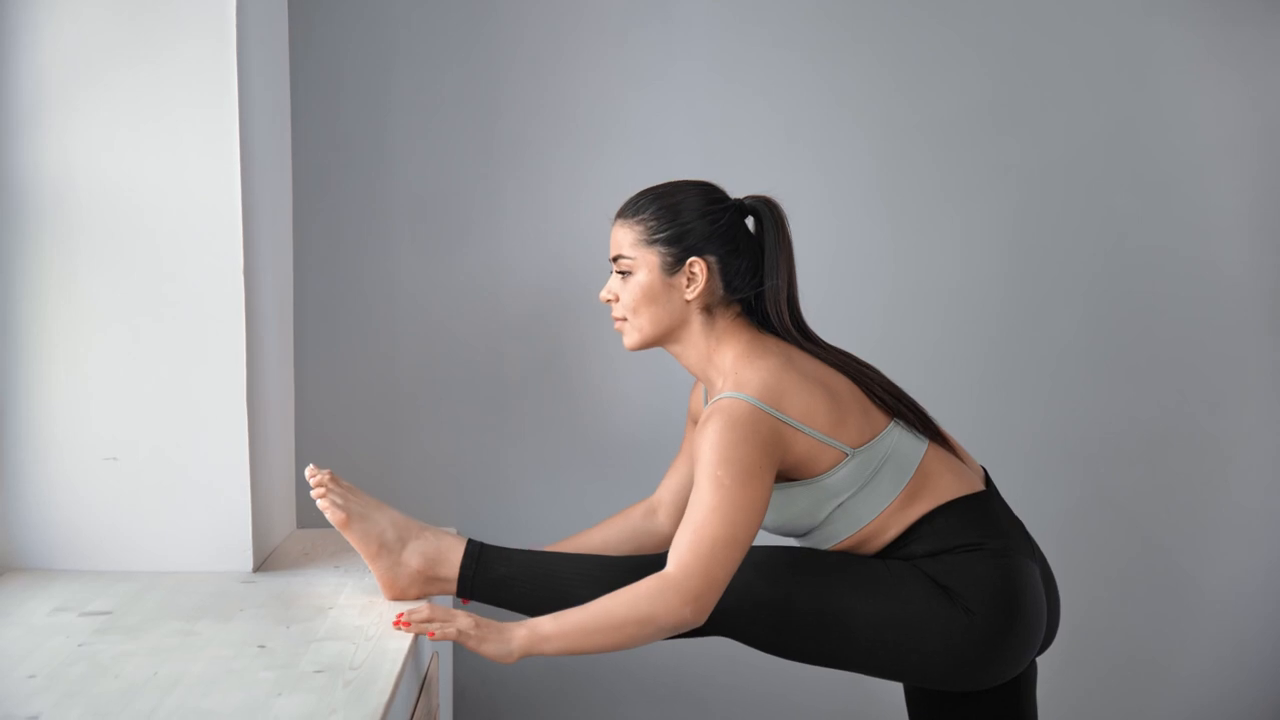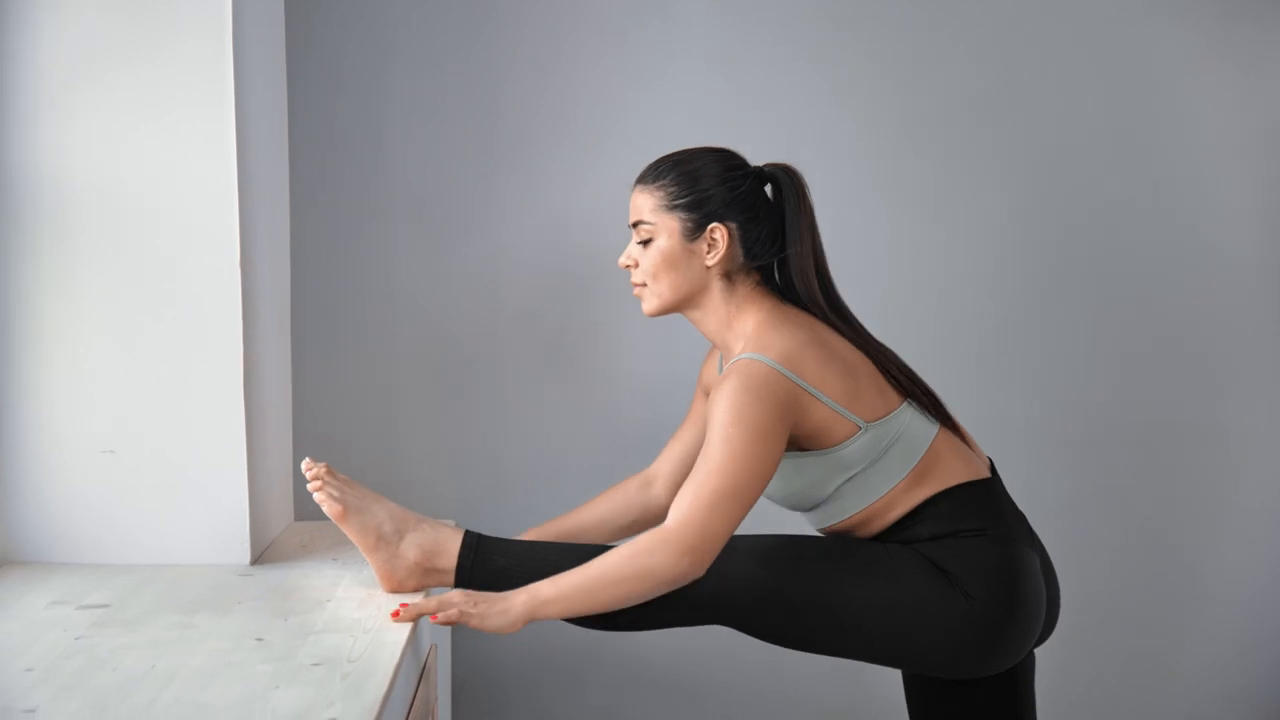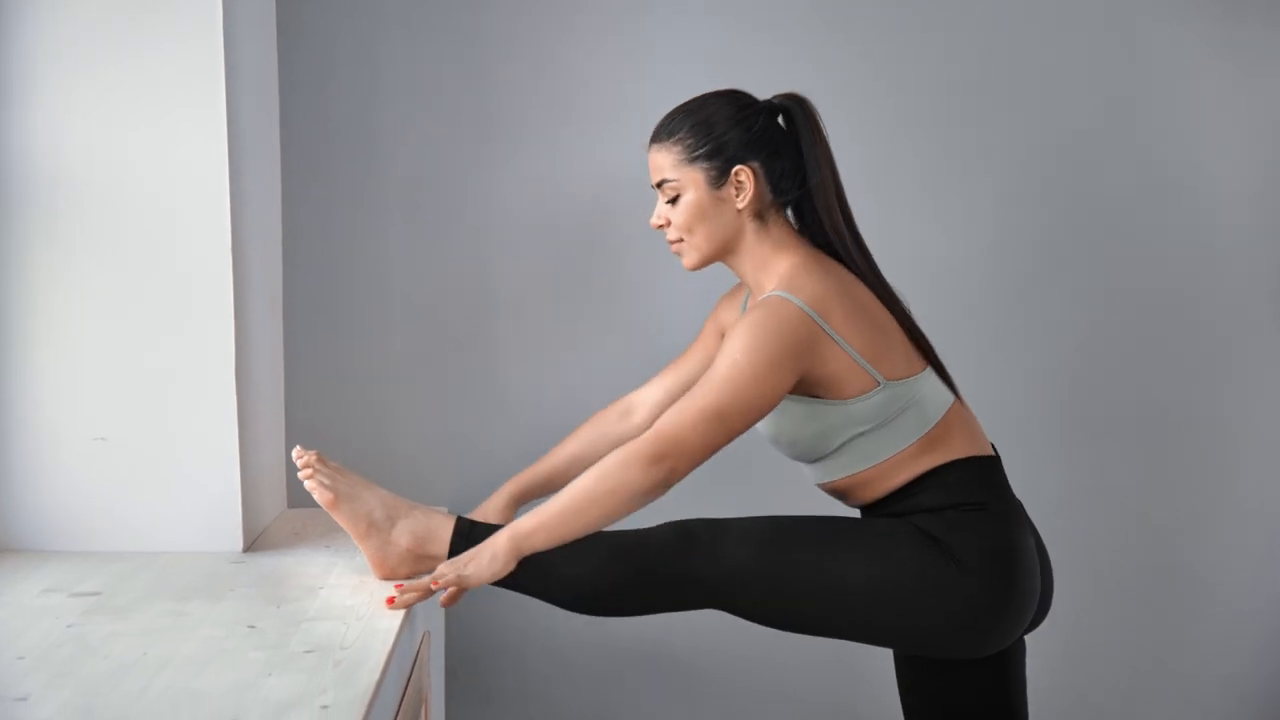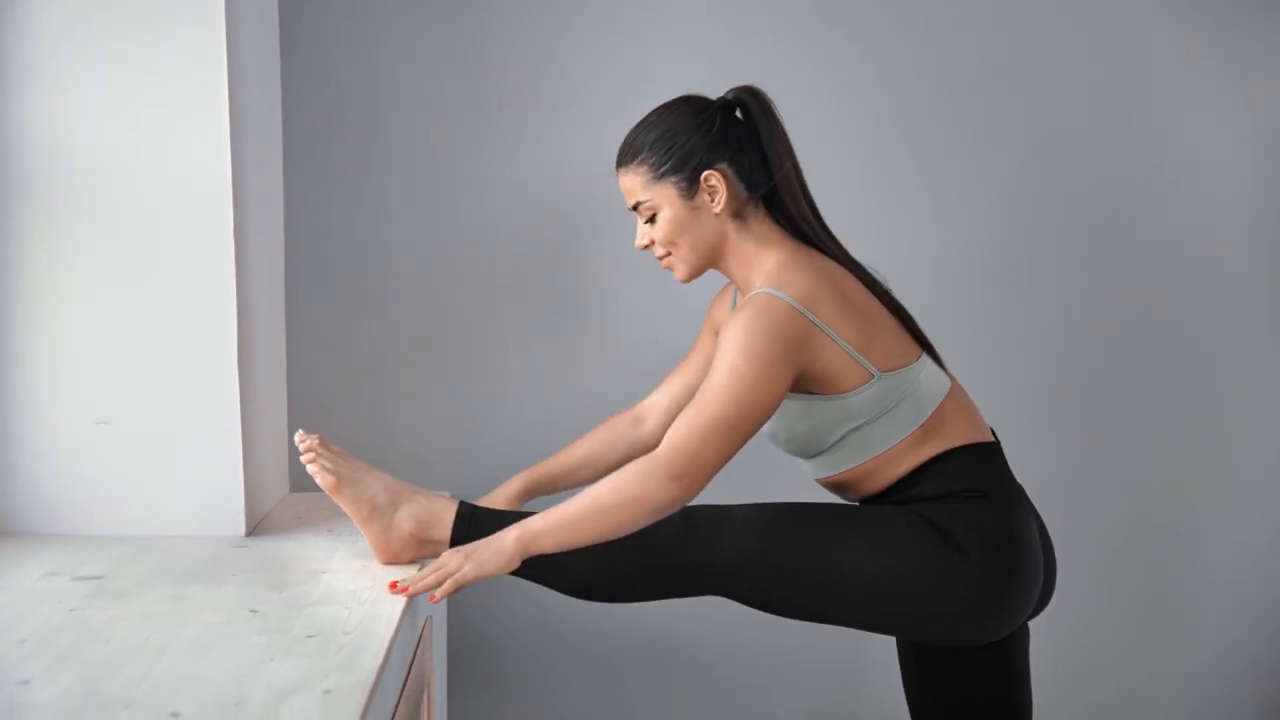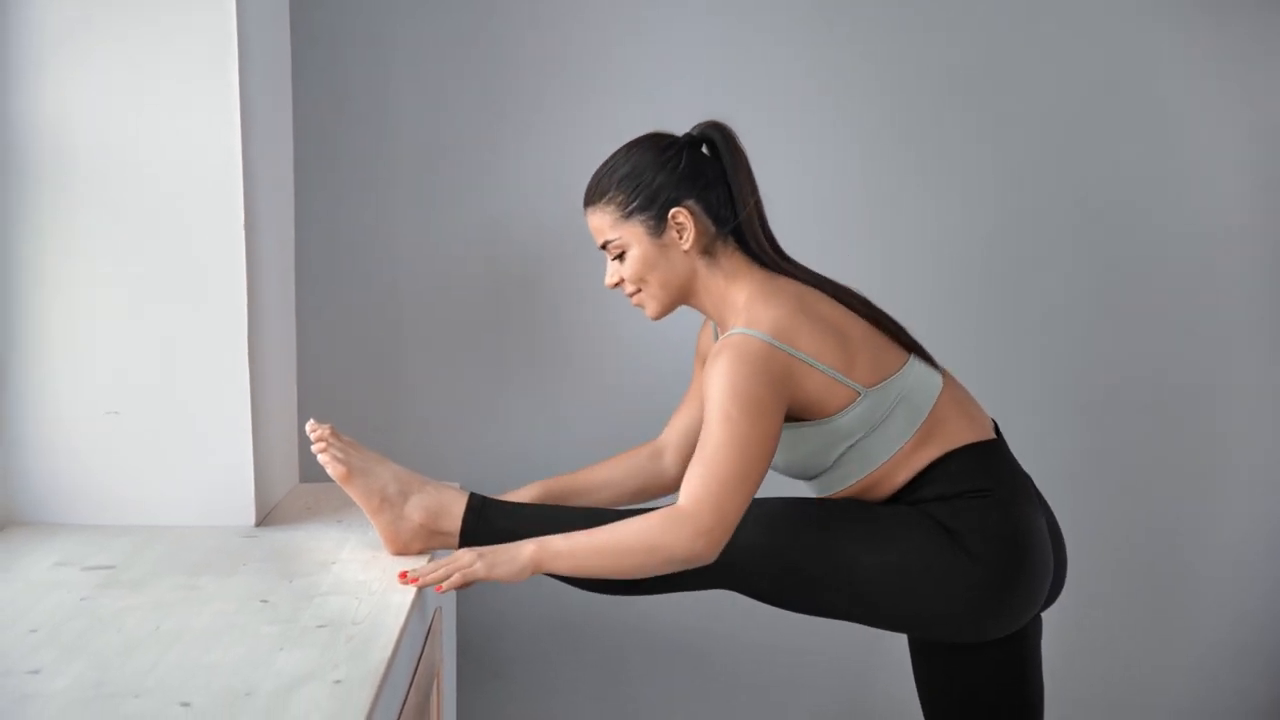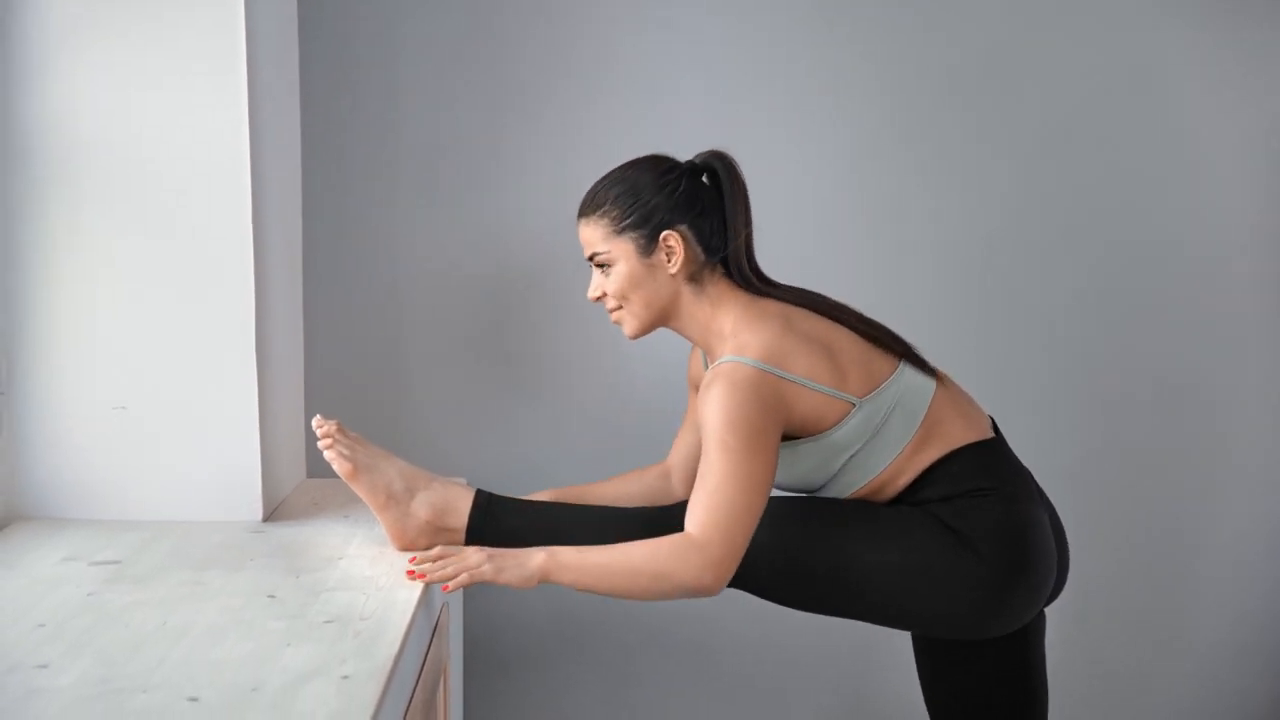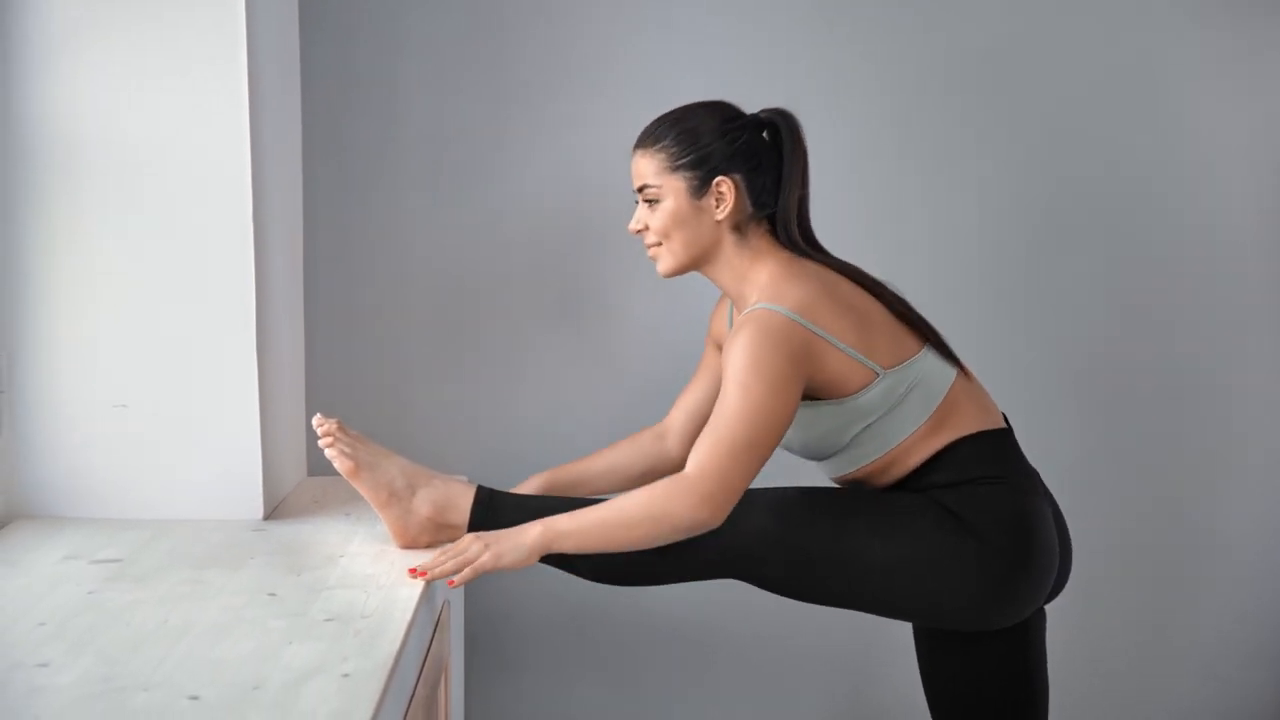
dt=0.4s
person 1, frame 1
left shoulder: (745, 406)
right shoulder: (734, 372)
left elbow: (683, 600)
right elbow: (663, 518)
left wrist: (516, 637)
right wrist: (522, 570)
left hip: (967, 599)
right hip: (983, 593)
left knee: (723, 588)
person 1, frame 2
left shoulder: (761, 370)
right shoulder: (742, 348)
left elbow: (680, 551)
right elbow: (658, 490)
left wrist: (514, 603)
right wrist: (519, 552)
left hip: (967, 585)
right hip: (981, 580)
left knee: (721, 580)
left ankle: (437, 555)
person 1, frame 3
left shoulder: (786, 313)
right shoulder: (759, 297)
left elbow: (655, 461)
right elbow: (638, 413)
left wrist: (504, 549)
right wrist: (509, 496)
left hip: (961, 560)
right hip: (964, 561)
left knee: (701, 561)
left ankle: (426, 540)
person 1, frame 4
left shoulder: (776, 310)
right shoulder: (751, 294)
left elbow: (671, 477)
right elbow: (648, 422)
left wrist: (512, 543)
right wrist: (517, 488)
left hip: (963, 547)
right hip: (968, 547)
left knee: (704, 548)
person 1, frame 5
left shoulder: (754, 345)
right shoulder: (741, 318)
left elbow: (697, 533)
right elbow: (666, 461)
left wrist: (526, 553)
right wrist: (528, 501)
left hip: (972, 546)
right hip: (985, 543)
left knee: (722, 548)
person 1, frame 6
left shoulder: (745, 370)
right shoulder: (726, 336)
left elbow: (705, 563)
right elbow: (677, 481)
left wrist: (533, 559)
right wrist: (537, 507)
left hip: (976, 547)
right hip: (986, 540)
left knee: (718, 538)
person 1, frame 7
left shoulder: (775, 319)
right shoulder: (747, 300)
left elbow: (700, 499)
right elbow: (672, 443)
left wrist: (532, 536)
right wrist: (537, 491)
left hip: (980, 535)
right hip: (987, 536)
left knee: (734, 534)
left ankle: (452, 511)
